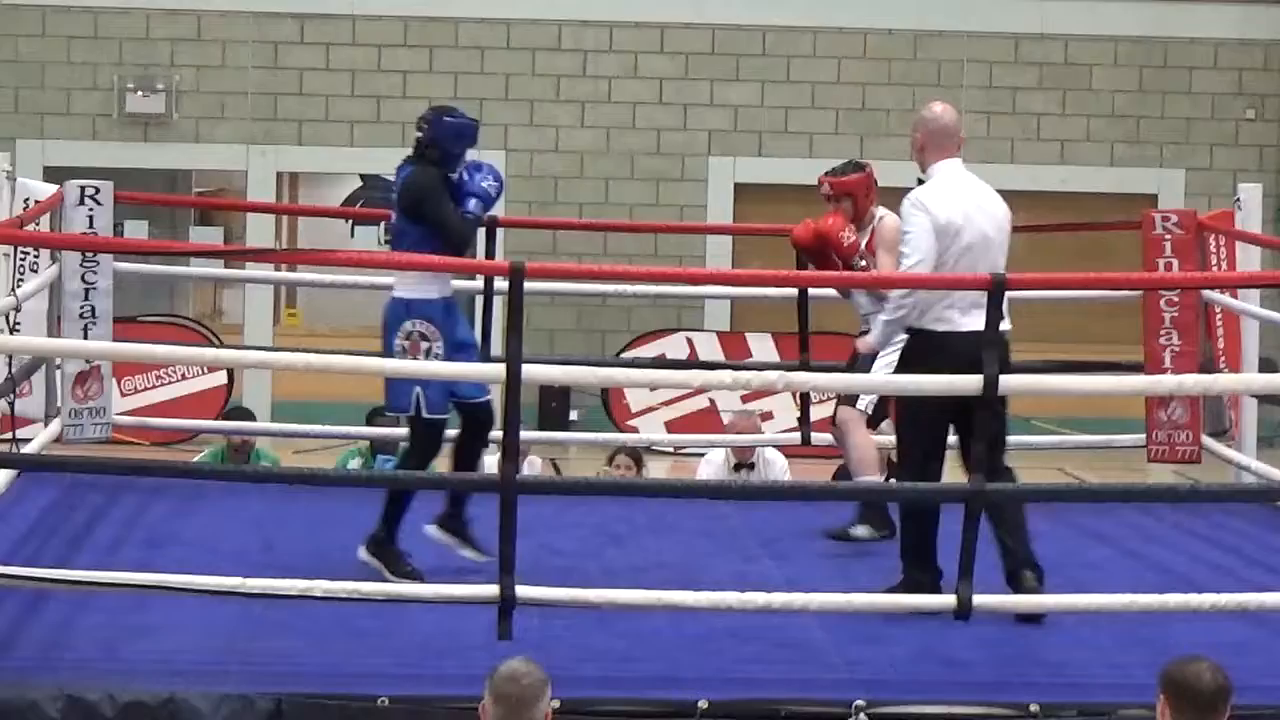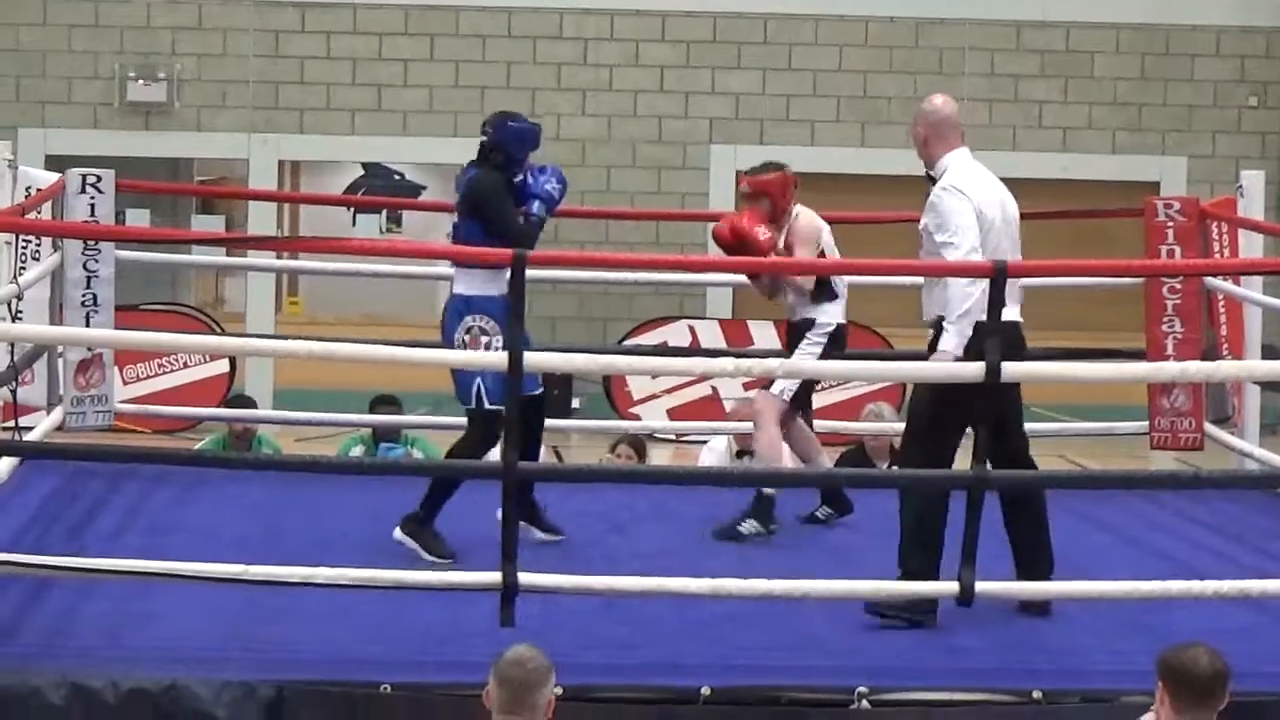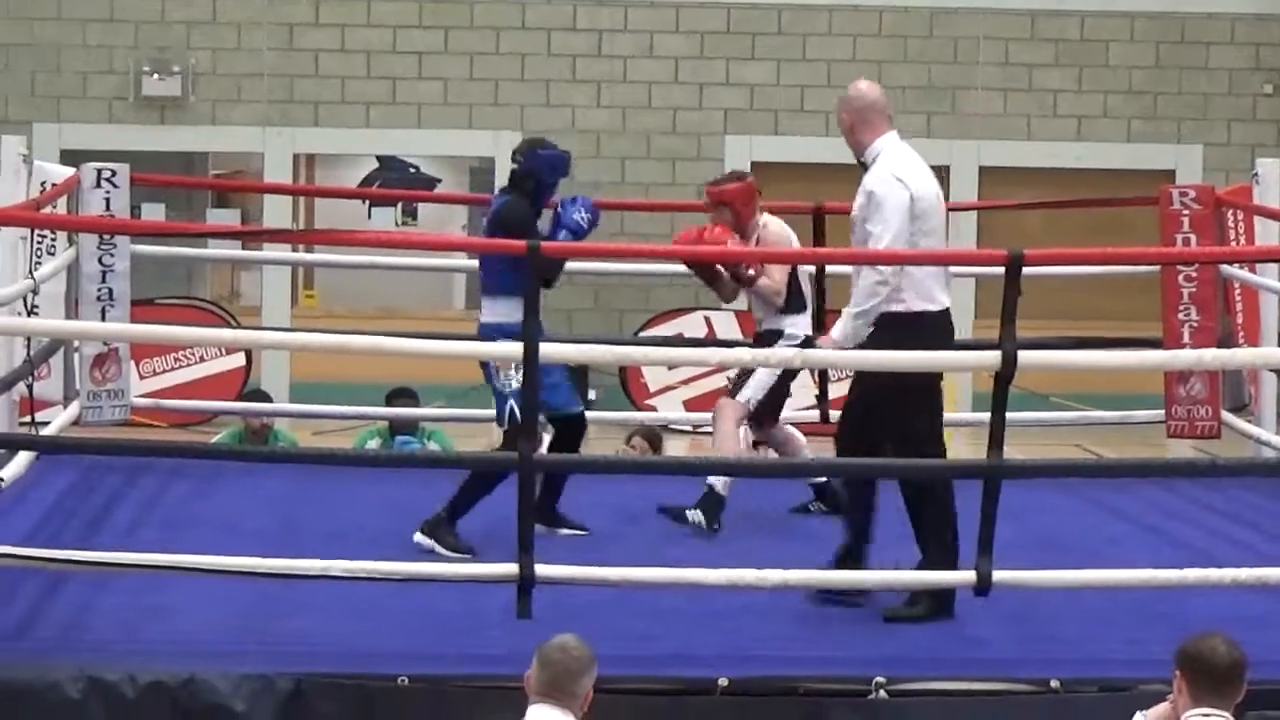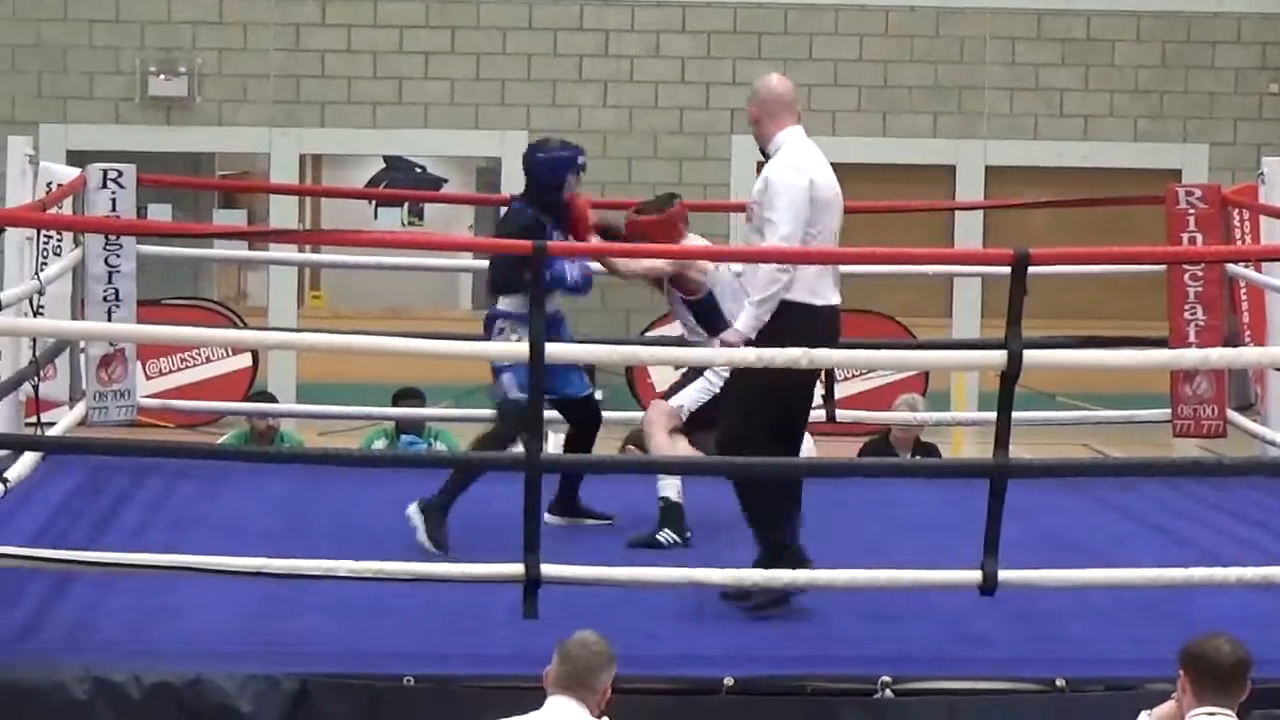
dt=0.5s
person 1, frame 1
left shoulder: (923, 200)
right shoulder: (994, 200)
left elbow: (913, 283)
left wrist: (876, 335)
left hip: (935, 345)
right hip: (989, 346)
left knee: (919, 468)
right knee: (991, 466)
left ankle: (920, 579)
right ankle: (1023, 575)
person 1, frame 2
left shoulder: (951, 191)
right shoulder: (994, 186)
left elbow: (964, 269)
left wrist: (950, 346)
left hip: (969, 339)
right hip: (1004, 334)
left knee: (922, 462)
right knee: (1013, 460)
left ankle: (919, 589)
right ankle: (1036, 582)
person 1, frame 3
left shoulder: (886, 177)
right shoulder: (902, 167)
left elbow: (881, 270)
left wrist: (841, 335)
right wrist: (853, 332)
left hip: (907, 330)
right hip: (906, 327)
left knee: (915, 457)
right knee: (858, 446)
left ankle: (938, 585)
right ankle: (849, 566)
person 1, frame 4
left shoulder: (786, 167)
right shoulder: (810, 161)
left elbow: (779, 259)
left wrist: (744, 326)
left hip: (791, 321)
right hip: (808, 318)
left knee: (739, 440)
right knee: (776, 446)
left ankle: (783, 560)
right ankle: (777, 568)
person 2, frame 1
left shoulder: (429, 178)
right shoulder: (420, 181)
right elbow: (459, 242)
left wrist: (466, 197)
right wrist: (477, 201)
left hip: (442, 310)
right hip: (417, 315)
left knee: (479, 414)
right knee: (427, 435)
left ankle: (452, 517)
right ankle: (382, 543)
person 2, frame 2
left shoulder: (483, 178)
right shoulder: (485, 183)
right elbow: (520, 244)
left wrist: (527, 198)
right wrist: (541, 204)
left hip: (494, 306)
right hip: (476, 311)
left knee: (532, 405)
right knee: (486, 424)
left ankle: (523, 504)
right ankle: (419, 522)
person 2, frame 3
left shoulder: (513, 205)
right shoulder: (514, 210)
right elbow: (543, 274)
left wrist: (559, 228)
right wrist: (570, 232)
left hip: (523, 333)
right hip: (506, 336)
left knee: (572, 420)
right knee: (521, 441)
left ankle: (544, 509)
right ankle: (439, 524)
person 2, frame 4
left shoulder: (555, 211)
right shoulder: (526, 219)
left elbow: (581, 242)
right elbow: (501, 282)
right wrist: (554, 277)
left hip: (547, 323)
right hip: (517, 326)
left knee: (587, 411)
right knee: (515, 422)
left ankle: (565, 503)
right ankle: (434, 508)
person 3, frame 1
left shoulder: (887, 225)
right shoulder: (854, 228)
left wrist: (854, 254)
right wrist: (823, 258)
left hip: (895, 335)
left knee: (850, 418)
right knee: (845, 421)
left ankle: (874, 516)
right ankle: (875, 505)
person 3, frame 2
left shoulder: (803, 223)
right shoulder: (780, 228)
left elbow: (804, 283)
right elbow: (772, 291)
left wrist: (768, 253)
right wrist: (745, 256)
left hip: (820, 329)
right hip: (806, 326)
left knee: (765, 409)
right knee: (786, 416)
left ankle: (761, 512)
right ankle: (835, 497)
person 3, frame 3
left shoulder: (771, 232)
right shoulder: (747, 233)
left elbow: (776, 296)
right elbow: (728, 295)
left wrist: (744, 266)
right wrist: (705, 268)
left hip: (788, 338)
right hip: (776, 335)
left knee: (727, 412)
right knee: (765, 425)
left ankle: (709, 508)
right ankle: (824, 492)
person 3, frame 4
left shoulder: (684, 260)
right shoulder: (686, 254)
left elbow: (630, 268)
left hip: (726, 363)
left knee: (655, 421)
right knee: (698, 435)
left ankle: (673, 522)
